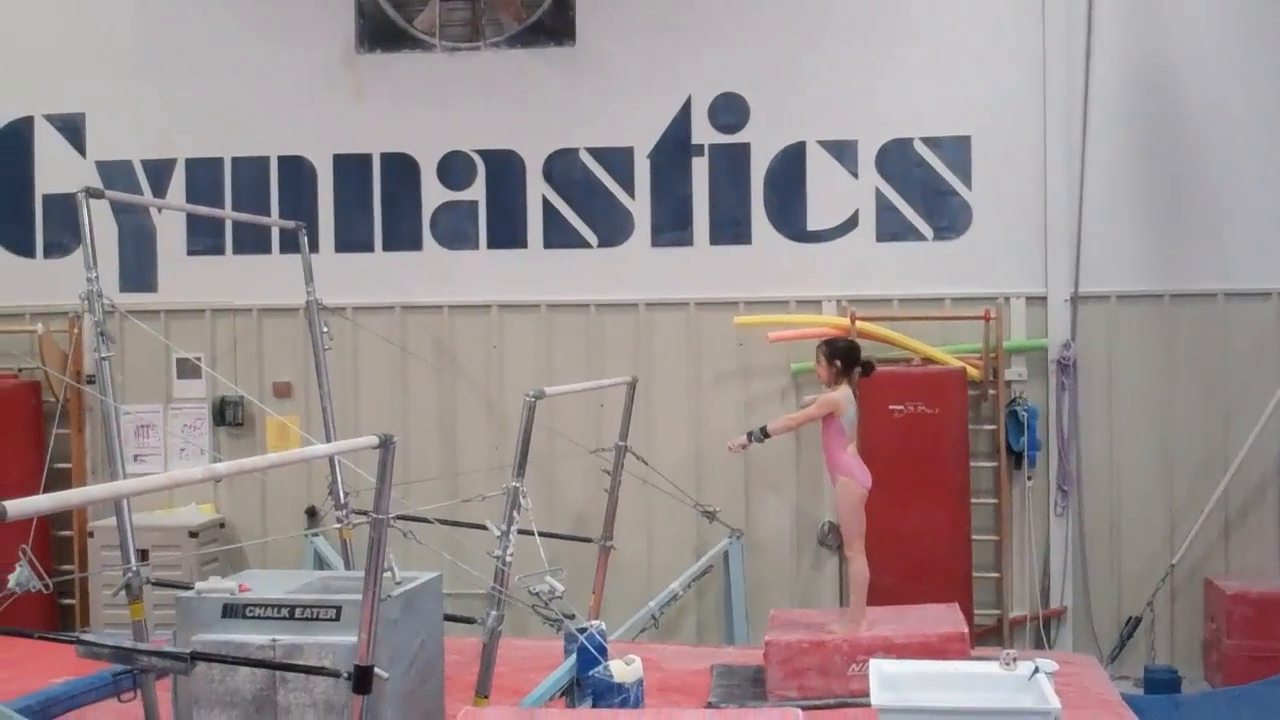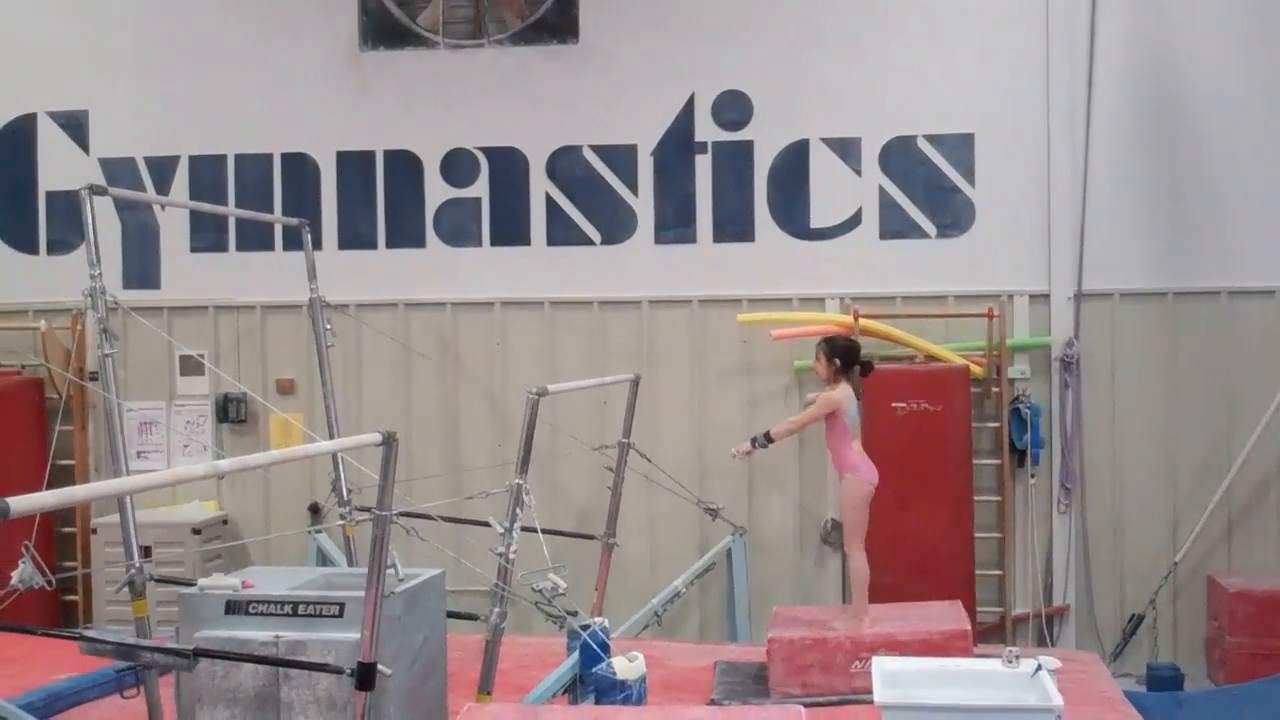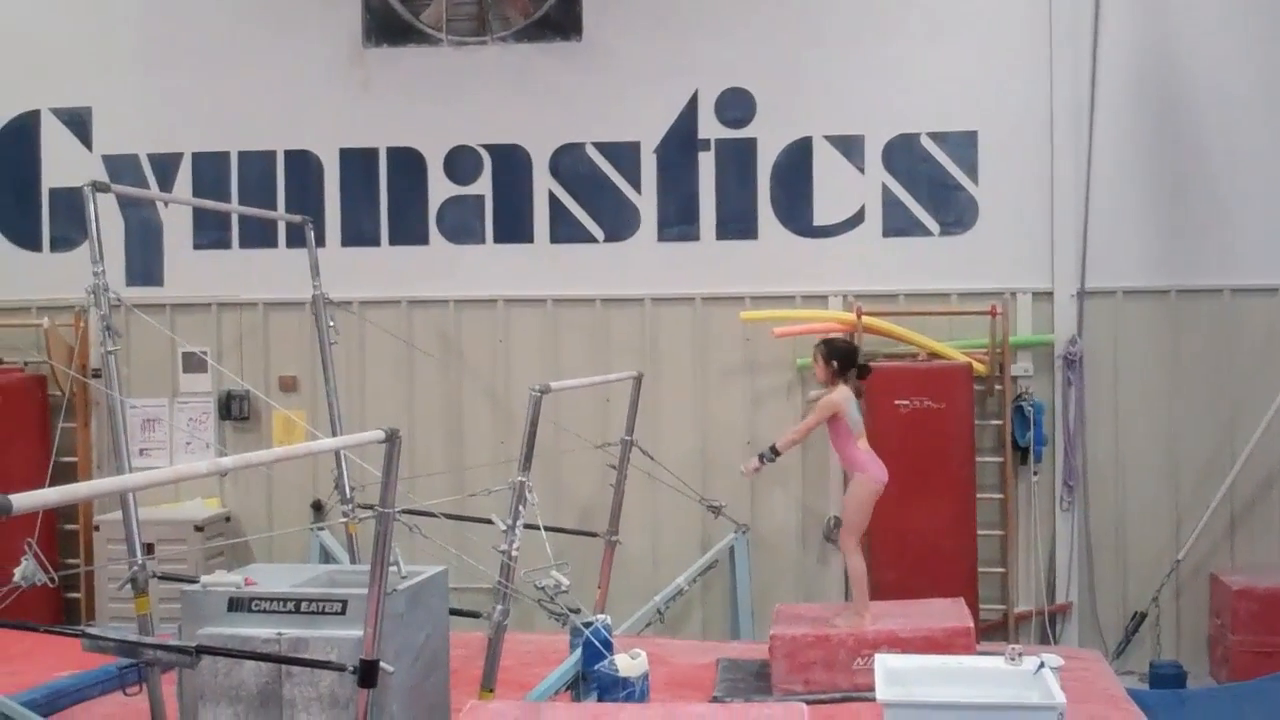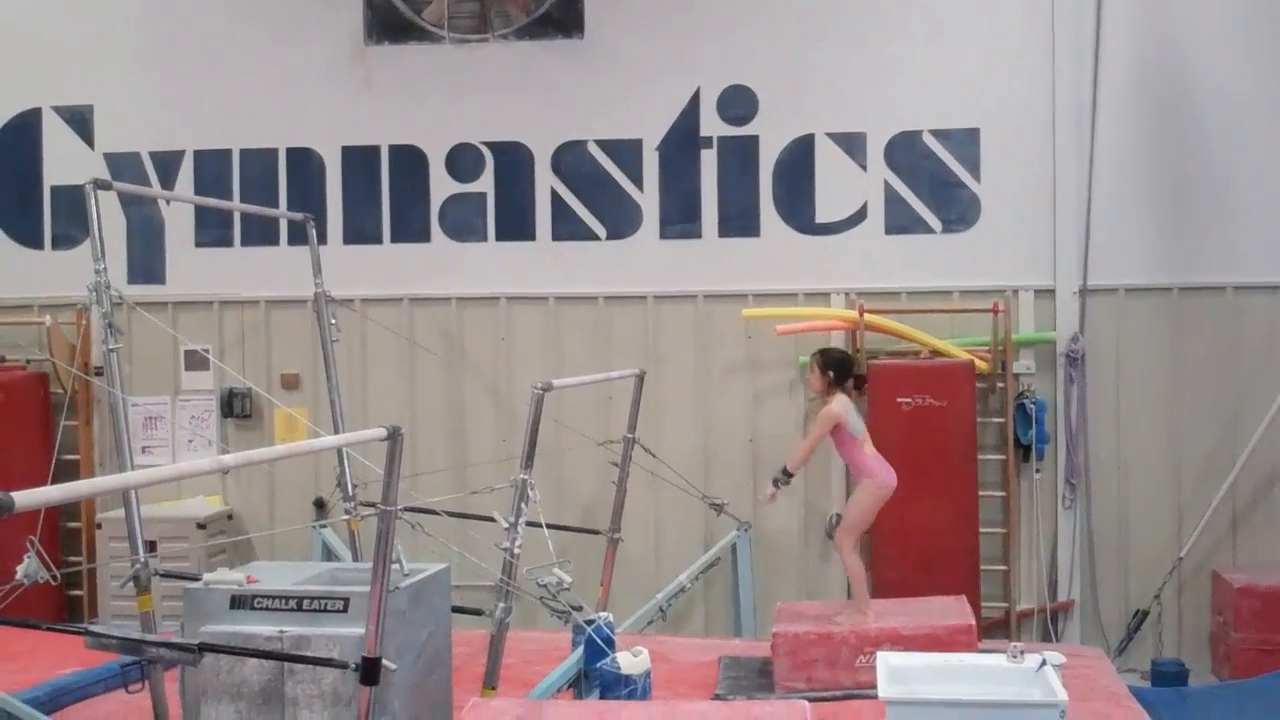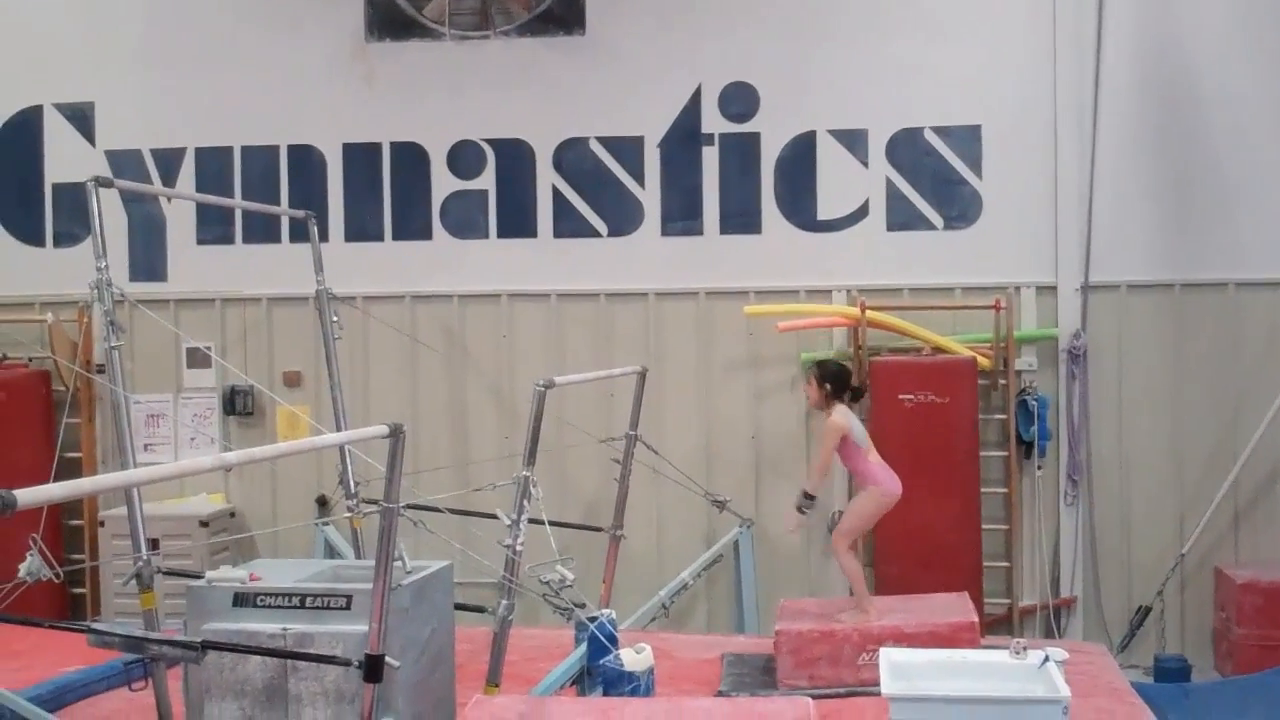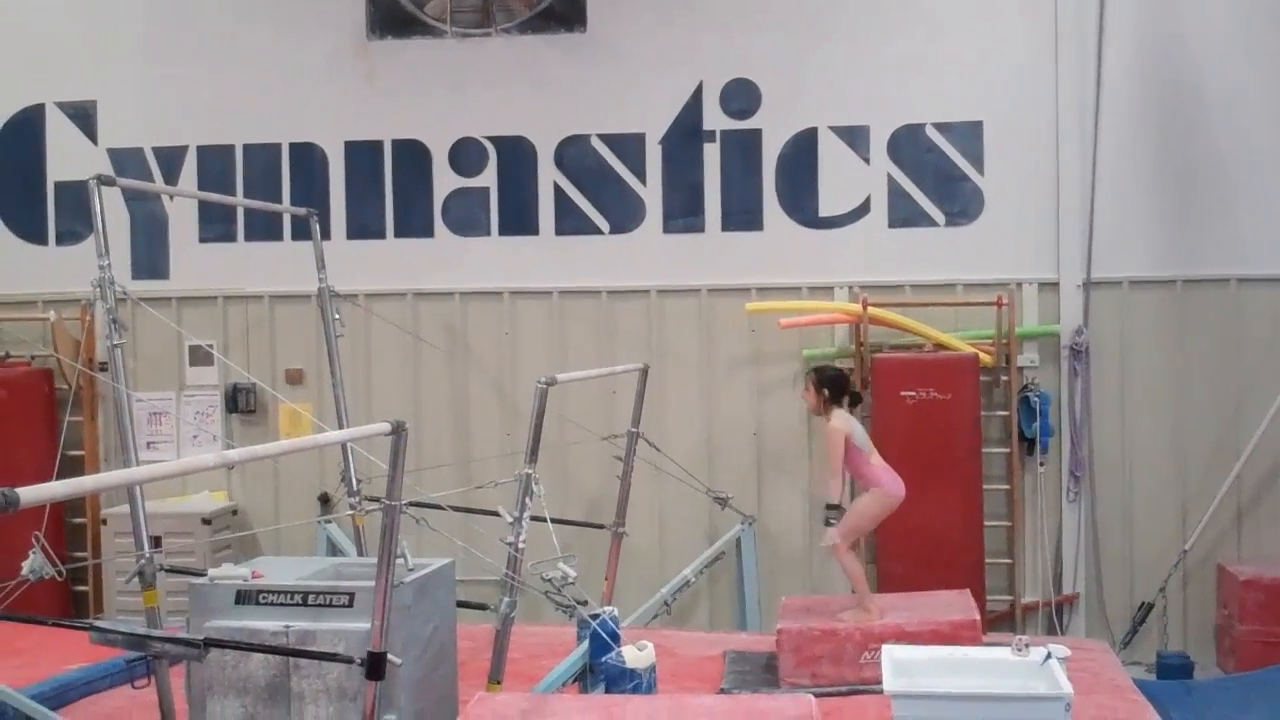
dt=0.1s
person 1, frame 1
left shoulder: (835, 397)
right shoulder: (843, 394)
left elbow: (793, 421)
right elbow: (799, 419)
left wrist: (750, 436)
right wrist: (755, 436)
left hip: (849, 478)
right hip: (849, 477)
left knee: (854, 550)
right knee: (852, 550)
left ankle: (856, 621)
right ankle: (855, 617)
person 1, frame 2
left shoulder: (834, 396)
right shoulder: (842, 392)
left elbow: (795, 424)
right elbow: (798, 423)
left wrist: (754, 442)
right wrist: (759, 441)
left hip: (856, 475)
right hip: (856, 474)
left knee: (854, 546)
right knee: (852, 546)
left ankle: (859, 616)
right ankle: (857, 612)
person 1, frame 3
left shoulder: (834, 398)
right shoulder: (841, 394)
left elbow: (799, 434)
right elbow: (804, 430)
left wrist: (762, 458)
right wrist: (767, 456)
left hip: (865, 474)
right hip: (865, 473)
left knee: (849, 542)
right knee: (849, 541)
left ankle: (859, 614)
right ankle: (858, 610)
person 1, frame 4
left shoulder: (832, 409)
right shoulder: (839, 403)
left elbow: (805, 451)
right elbow: (810, 448)
left wrist: (777, 481)
right wrist: (784, 479)
left hip: (875, 479)
right hip: (874, 477)
left knee: (843, 541)
right knee: (847, 541)
left ankle: (862, 612)
right ankle: (861, 607)
person 1, frame 5
left shoulder: (834, 420)
right shoulder: (839, 414)
left elbow: (820, 469)
right elbow: (823, 465)
left wrist: (803, 508)
right wrist: (805, 501)
left hip: (880, 488)
right hip: (879, 485)
left knee: (839, 542)
right knee: (845, 541)
left ankle: (865, 610)
right ankle: (863, 605)
person 1, frame 6
left shoulder: (834, 426)
right shoulder: (839, 418)
left elbow: (834, 476)
right elbow: (843, 471)
left wrist: (832, 521)
right wrist: (838, 515)
left hip: (884, 489)
right hip: (884, 486)
left knee: (839, 542)
right knee: (844, 541)
left ankle: (868, 609)
right ankle: (865, 604)
